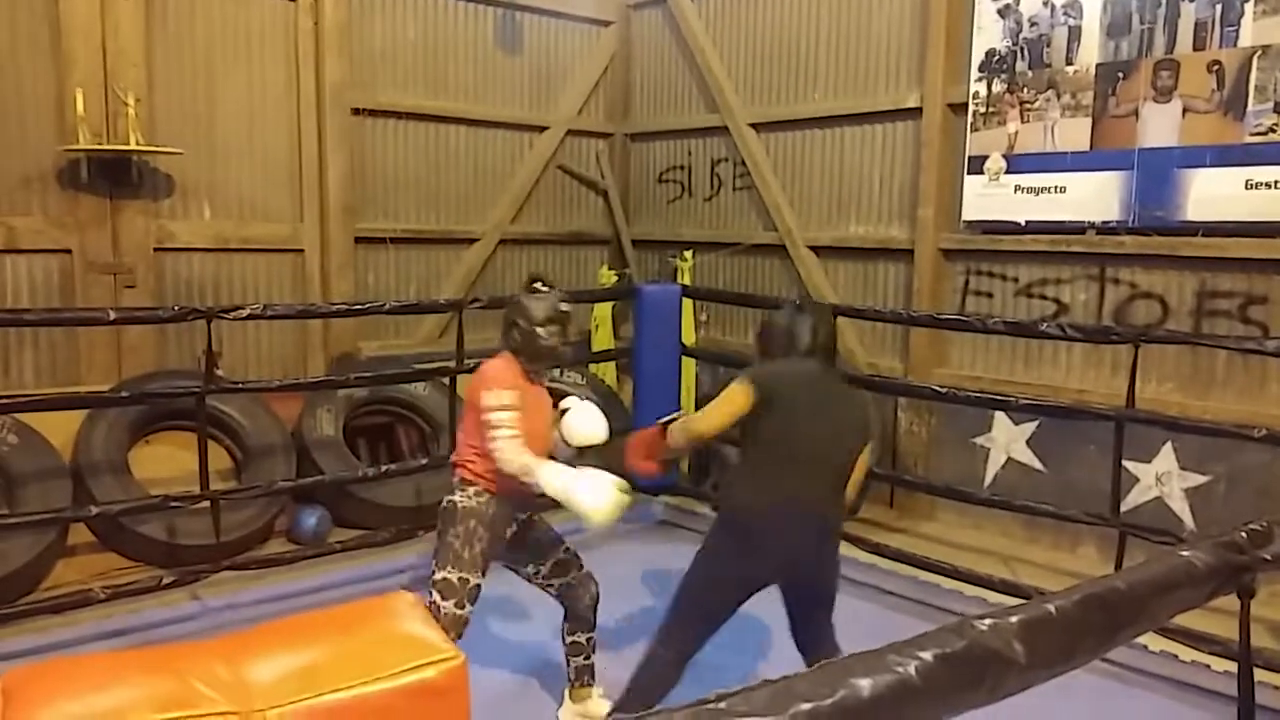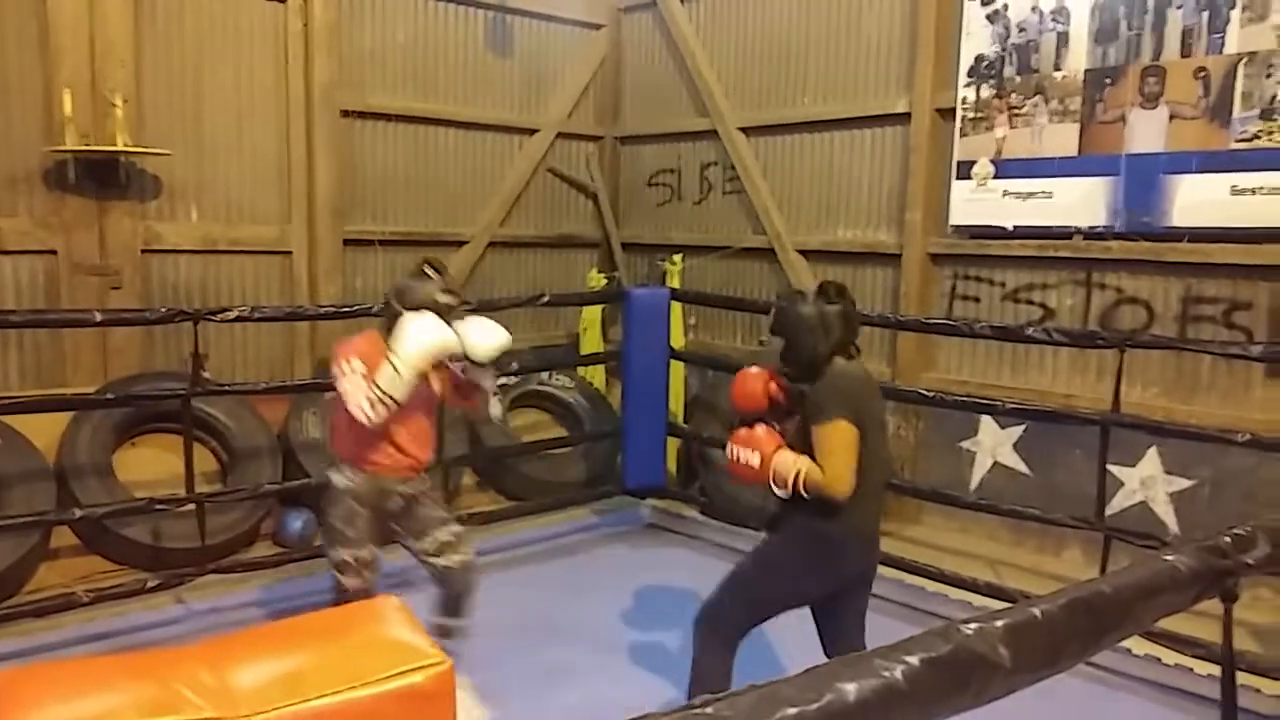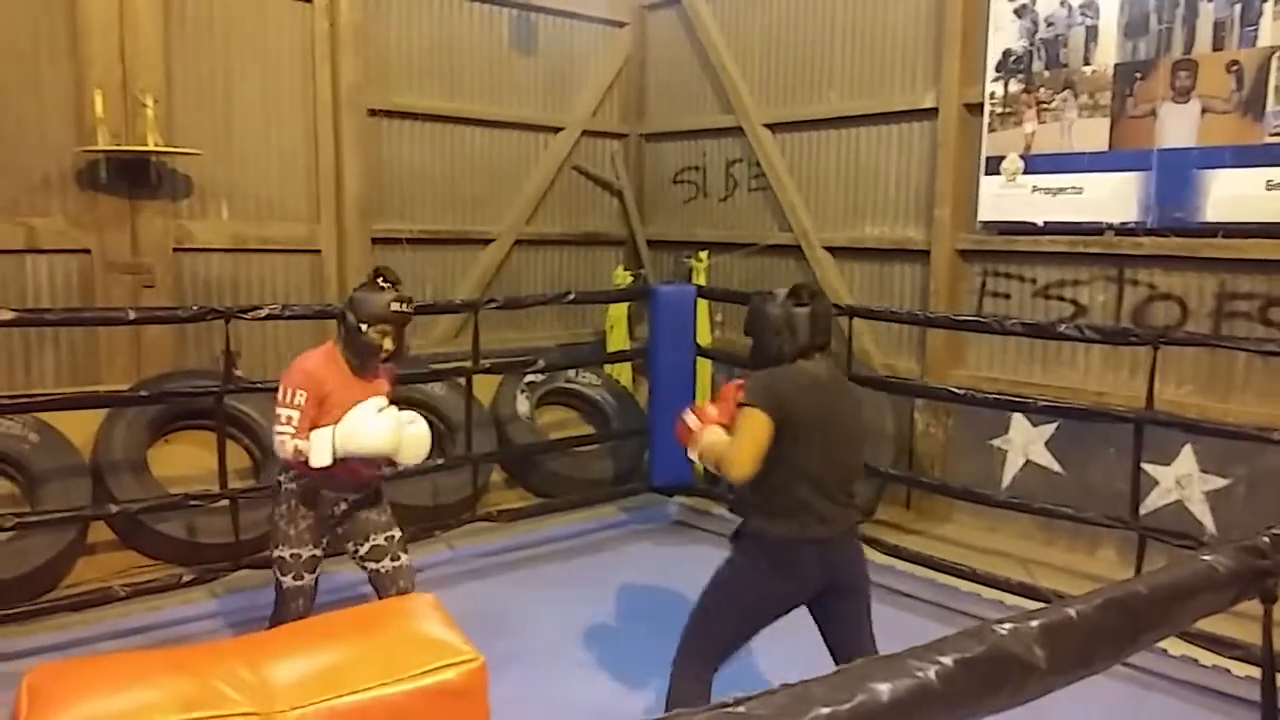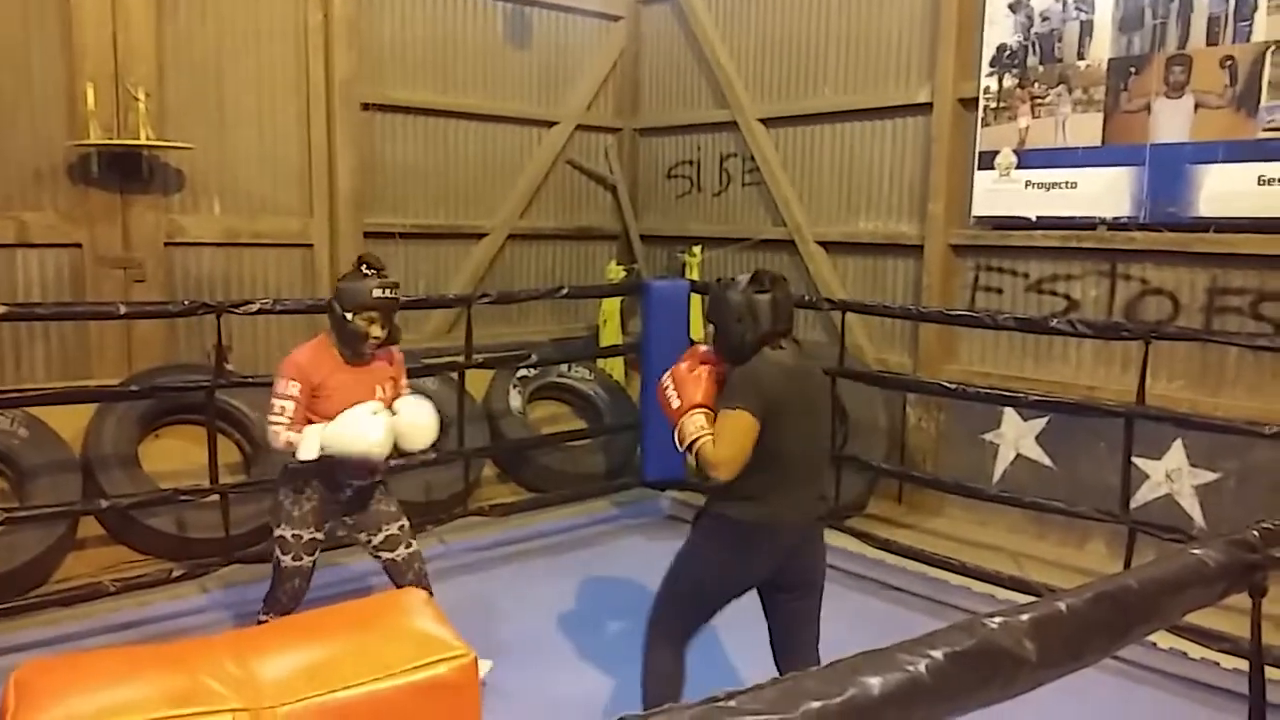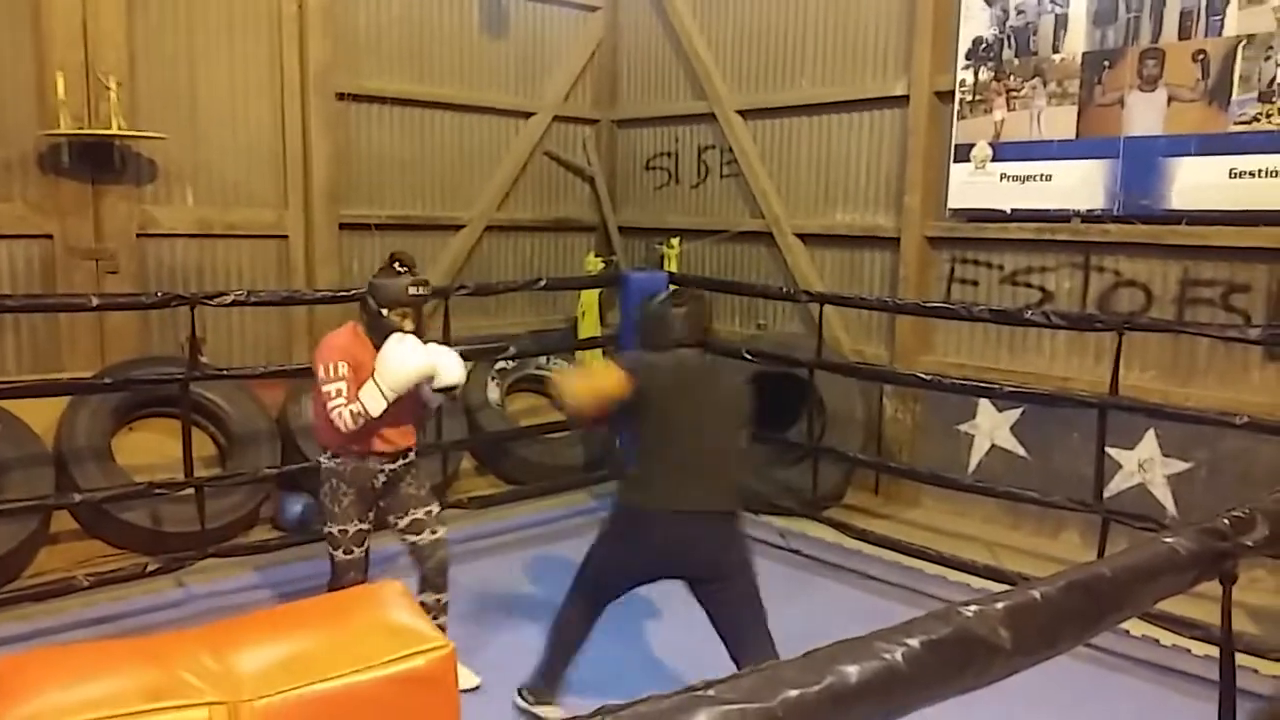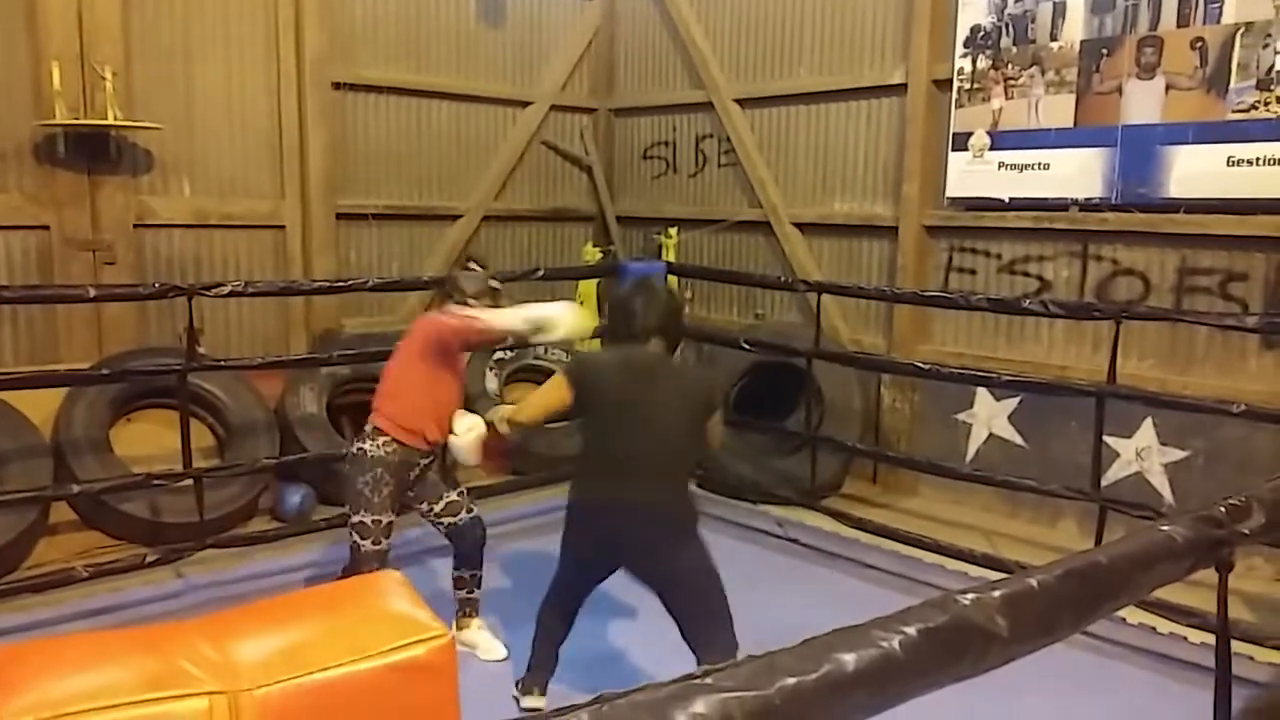
dt=0.4s
person 1, frame 1
left shoulder: (769, 377)
right shoulder: (860, 409)
left elbow: (705, 425)
right elbow: (845, 496)
left wrist: (665, 436)
left hip: (752, 530)
right hip: (818, 541)
left knee: (677, 638)
right knee: (820, 645)
person 1, frame 2
left shoulder: (832, 391)
right shoulder: (856, 380)
left elbow: (836, 483)
left wrist: (778, 462)
right wrist: (781, 410)
left hip: (811, 541)
right hip: (858, 544)
left knee: (714, 628)
right knee: (849, 656)
person 1, frame 3
left shoulder: (771, 387)
right shoulder: (846, 391)
left elbow: (738, 468)
left wrist: (709, 437)
left hip: (776, 552)
right hip: (842, 550)
left knee: (694, 658)
person 1, frame 4
left shoulder: (751, 379)
right shoulder: (811, 374)
left elbow: (721, 467)
left wrist: (692, 413)
right wrist: (719, 394)
left hip: (737, 533)
right hip: (803, 537)
left knee: (665, 633)
right knee: (800, 662)
person 1, frame 5
left shoulder: (649, 369)
right shoulder: (734, 386)
left elbow: (576, 396)
left wrist: (565, 378)
left hip: (645, 524)
right hip: (714, 531)
left knee: (584, 598)
right knee: (755, 648)
person 1, frame 6
left shoulder: (591, 368)
right shoulder: (698, 385)
left elbow: (526, 414)
right elbow: (706, 446)
left wrist: (501, 417)
left hip: (593, 518)
right hip: (666, 525)
left knee: (563, 596)
right knee: (716, 641)
left ankle: (533, 688)
person 2, frame 1
left shoulder: (533, 380)
right shoulder: (497, 376)
right elbow: (509, 455)
right wrist: (569, 483)
left hip: (520, 515)
right hip: (475, 509)
left knee: (582, 591)
right knee: (444, 623)
person 2, frame 2
left shoulder: (435, 357)
right shoulder: (355, 350)
left elbow: (479, 401)
right elbow: (366, 413)
left wrist: (480, 362)
right wrist: (405, 364)
left hip: (411, 488)
right hip: (359, 489)
left knee: (459, 570)
right knee: (355, 600)
person 2, frame 3
left shoulder: (380, 368)
right shoulder: (310, 371)
right elbow: (285, 444)
left wrist: (399, 429)
right wrist: (341, 441)
left hip: (362, 494)
right hip: (307, 496)
left knee: (399, 586)
right knee: (294, 607)
person 2, frame 4
left shoulder: (389, 357)
right shoulder: (304, 363)
left elbow: (399, 407)
right elbow: (279, 434)
left wrist: (409, 419)
right wrist: (332, 443)
left hip: (365, 482)
right hip: (310, 482)
left knee: (411, 570)
right knee: (287, 591)
person 2, frame 5
left shoulder: (407, 345)
right shoulder: (338, 347)
right elbow: (343, 419)
left wrist: (434, 382)
right wrist: (386, 384)
left hip: (401, 464)
right hip: (349, 469)
left knee: (435, 555)
right knee: (349, 576)
person 2, frame 6
left shoulder: (452, 347)
right shoulder: (436, 326)
right elbow: (484, 323)
left wrist: (459, 426)
right wrist: (543, 315)
left hip: (424, 458)
right hip: (381, 457)
left knee: (469, 532)
right knee: (367, 561)
left ankle: (468, 625)
